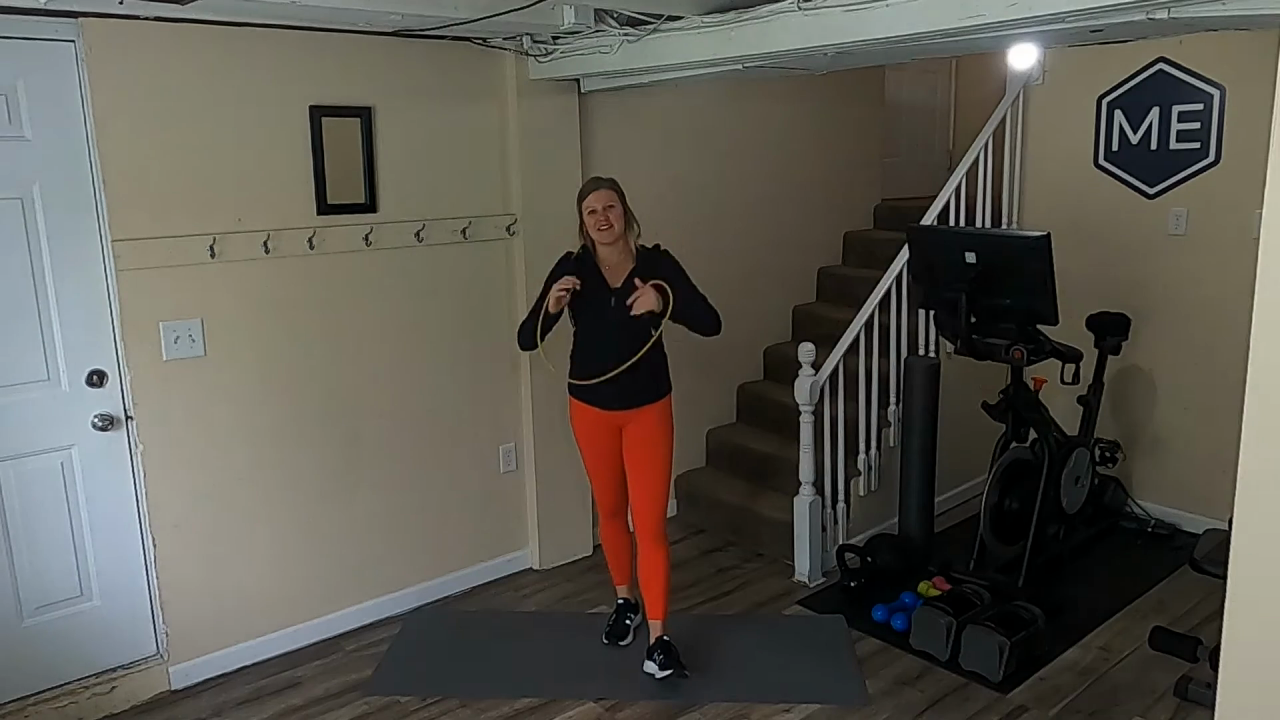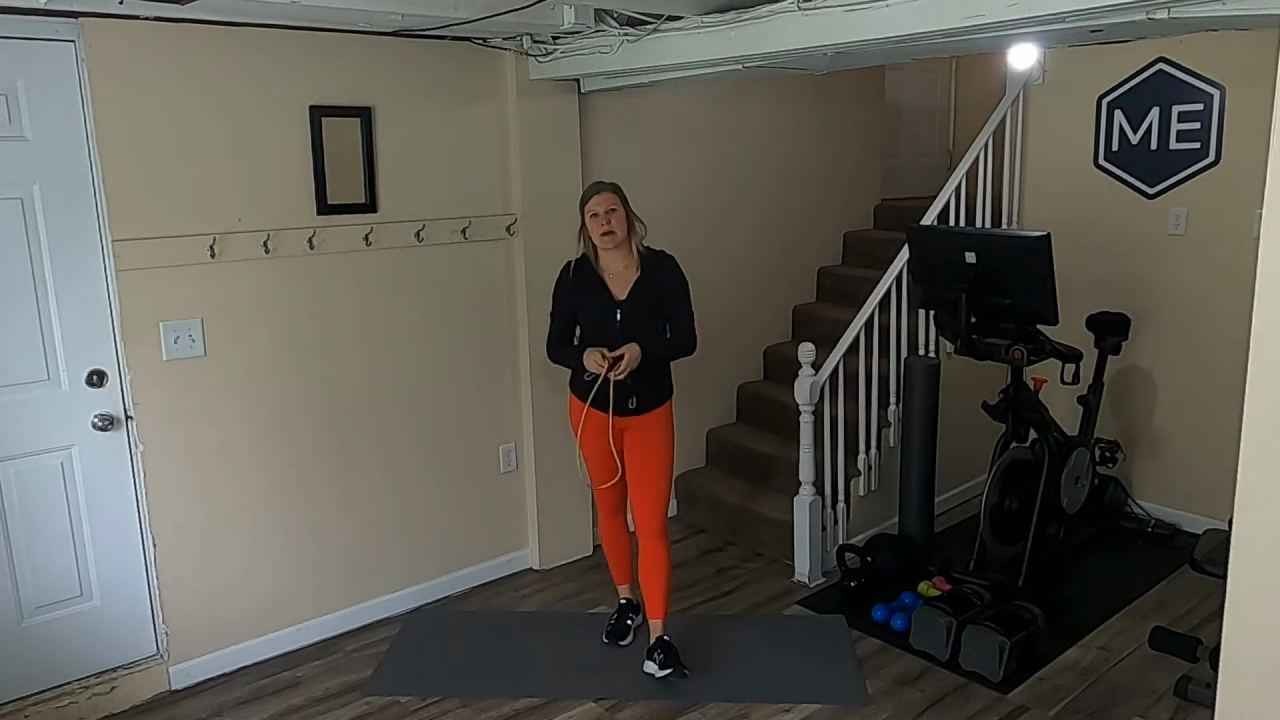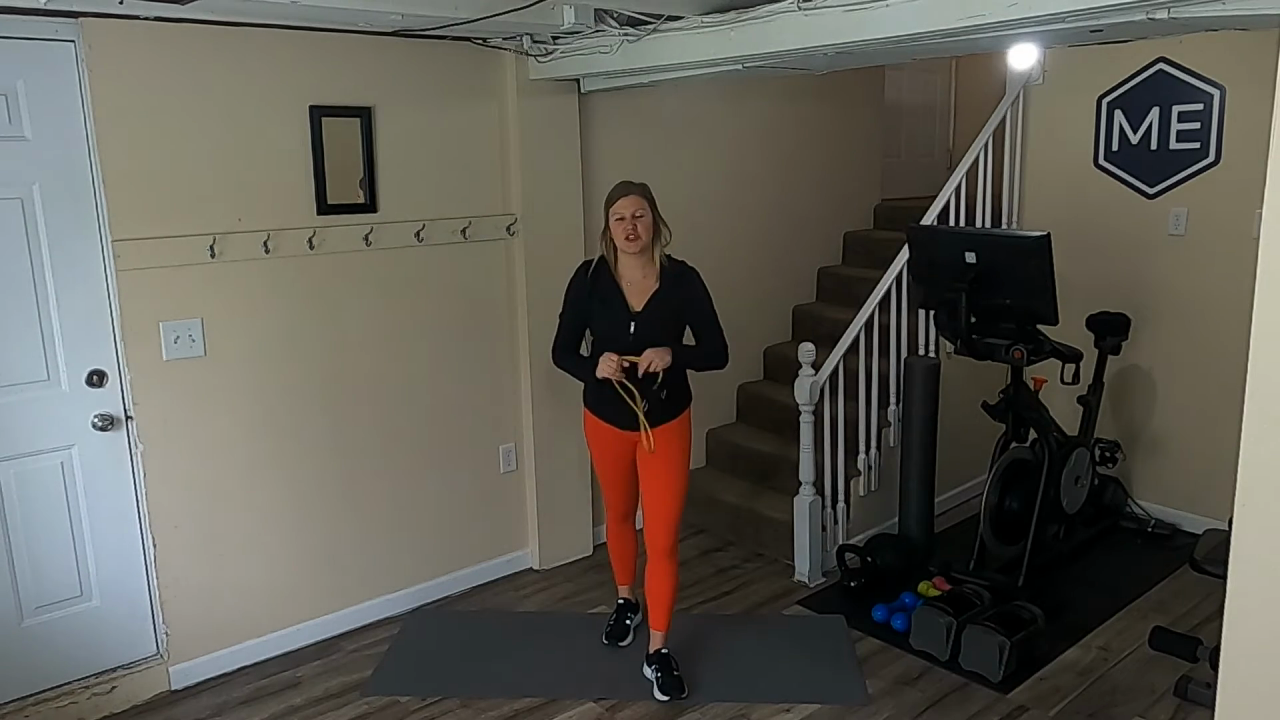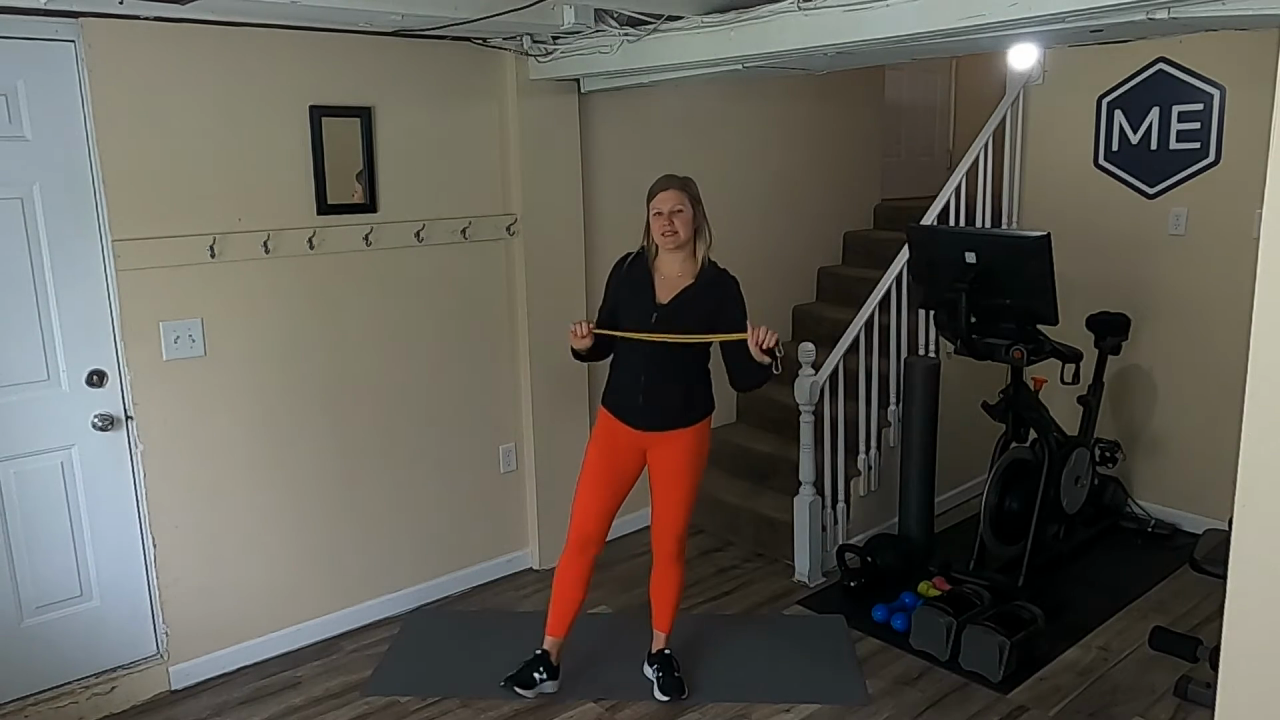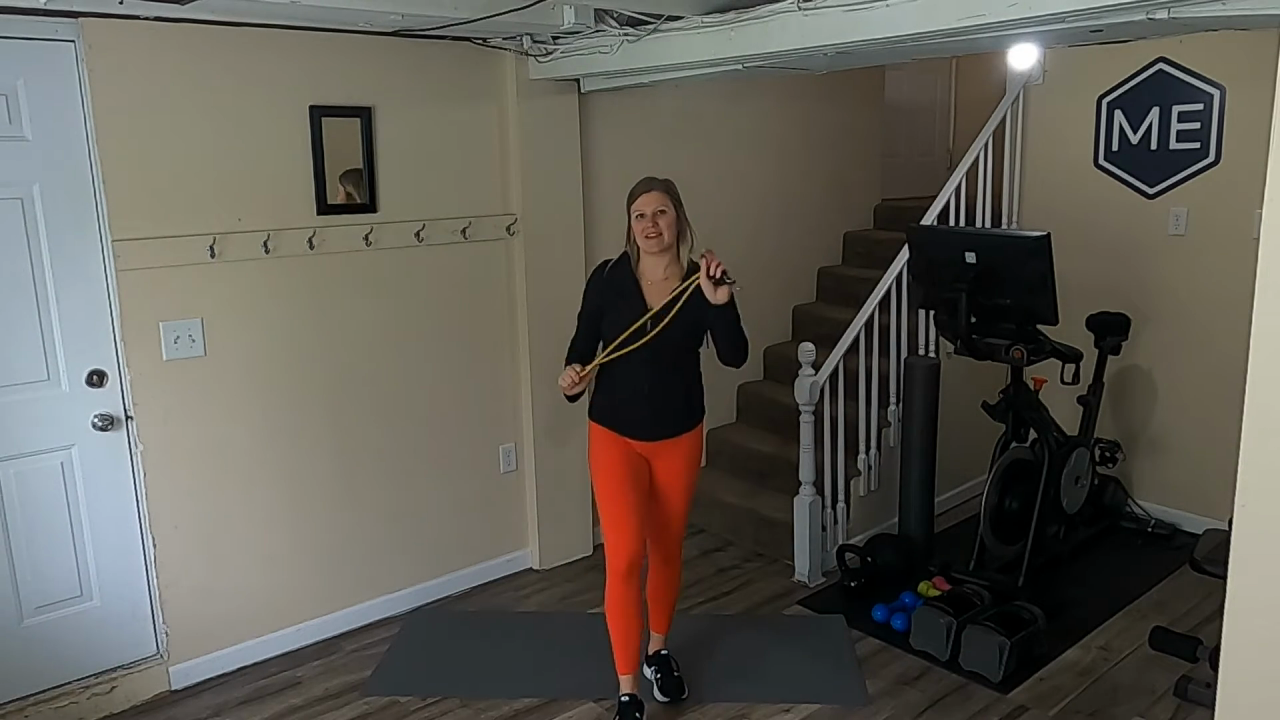
dt=0.7s
person 1, frame 1
left shoulder: (658, 264)
right shoulder: (570, 268)
left elbow: (711, 324)
right elbow: (528, 339)
left wrist: (665, 305)
right wrist: (549, 305)
left hip: (648, 407)
right hip: (590, 406)
left knee: (650, 523)
right knee: (611, 510)
left ankle: (658, 640)
right ankle: (625, 601)
person 1, frame 2
left shoulder: (661, 268)
right shoulder: (573, 276)
left elbow: (686, 341)
right elbow: (555, 346)
left wrist: (642, 351)
right wrist: (583, 356)
left hip: (650, 410)
right hip: (591, 408)
left knee: (652, 523)
right knee: (610, 509)
left ankle: (659, 640)
right ankle: (626, 601)
person 1, frame 3
left shoulder: (683, 280)
right shoulder: (588, 279)
left elbow: (718, 353)
right elbow: (561, 351)
left wrist: (675, 355)
right wrist: (593, 367)
left hip: (666, 422)
right hip: (607, 420)
left knee: (662, 539)
right knee: (619, 518)
left ankle: (658, 652)
right ankle: (626, 601)
person 1, frame 4
left shoulder: (719, 286)
right shoulder: (627, 270)
left elbow: (743, 381)
right elbow: (606, 344)
left wrist: (761, 358)
right wrist: (582, 345)
left hip: (682, 432)
right hip: (618, 423)
left knee: (669, 544)
right knee: (583, 534)
left ankle: (660, 652)
right ankle: (549, 654)
person 1, frame 5
left shoulder: (700, 279)
right shoulder: (607, 278)
left elbow: (735, 356)
right elbow: (583, 345)
left wrist: (722, 301)
right wrist: (573, 375)
left hip: (680, 437)
right hip: (614, 435)
left knee: (667, 551)
right knee: (625, 557)
left ankle: (657, 652)
